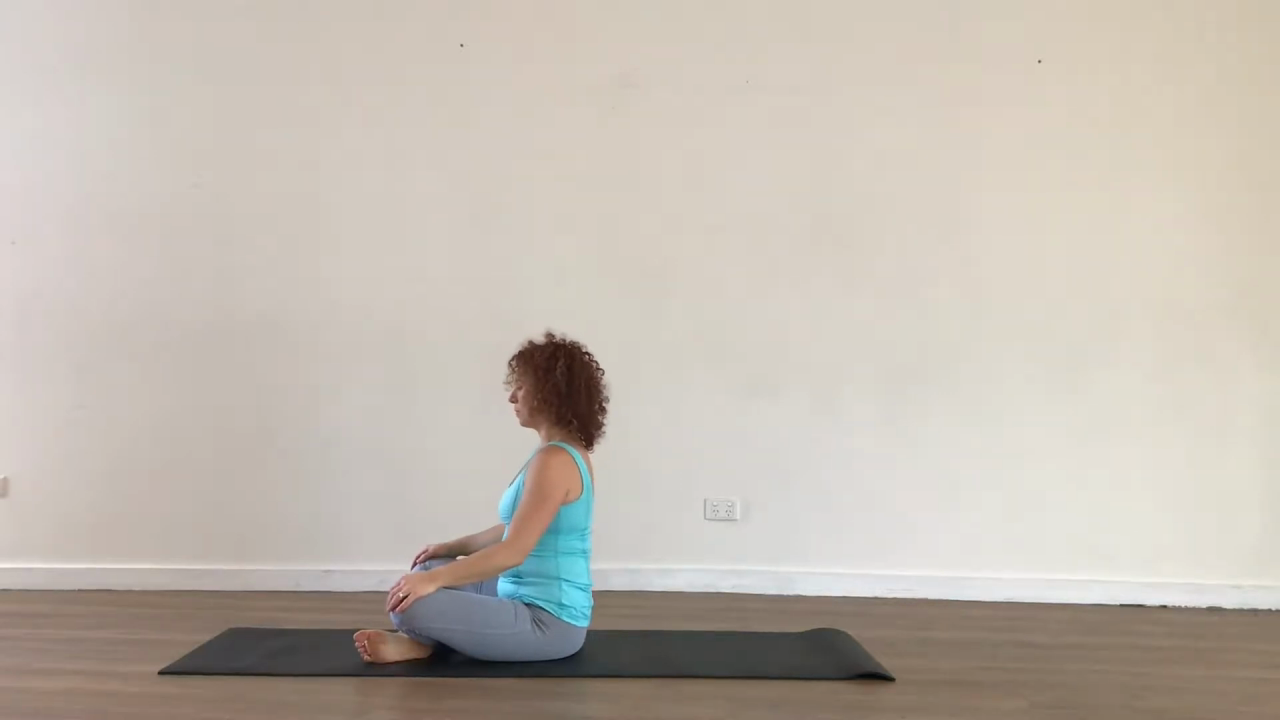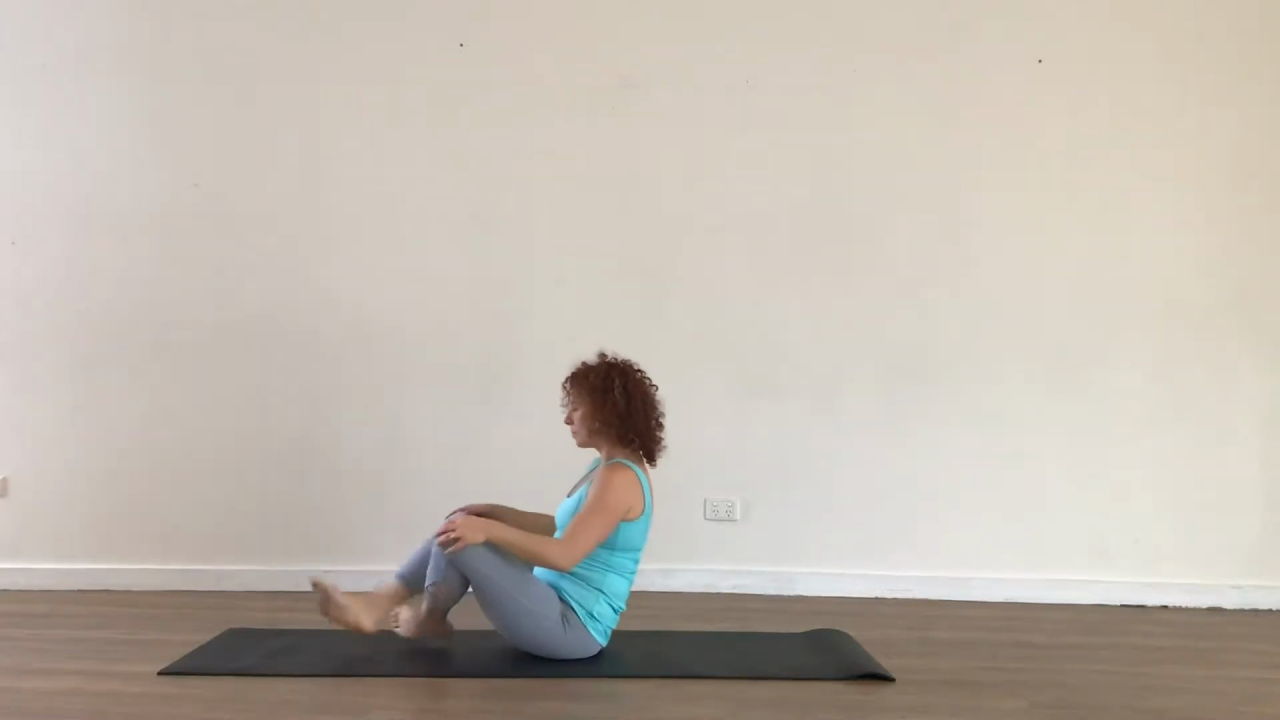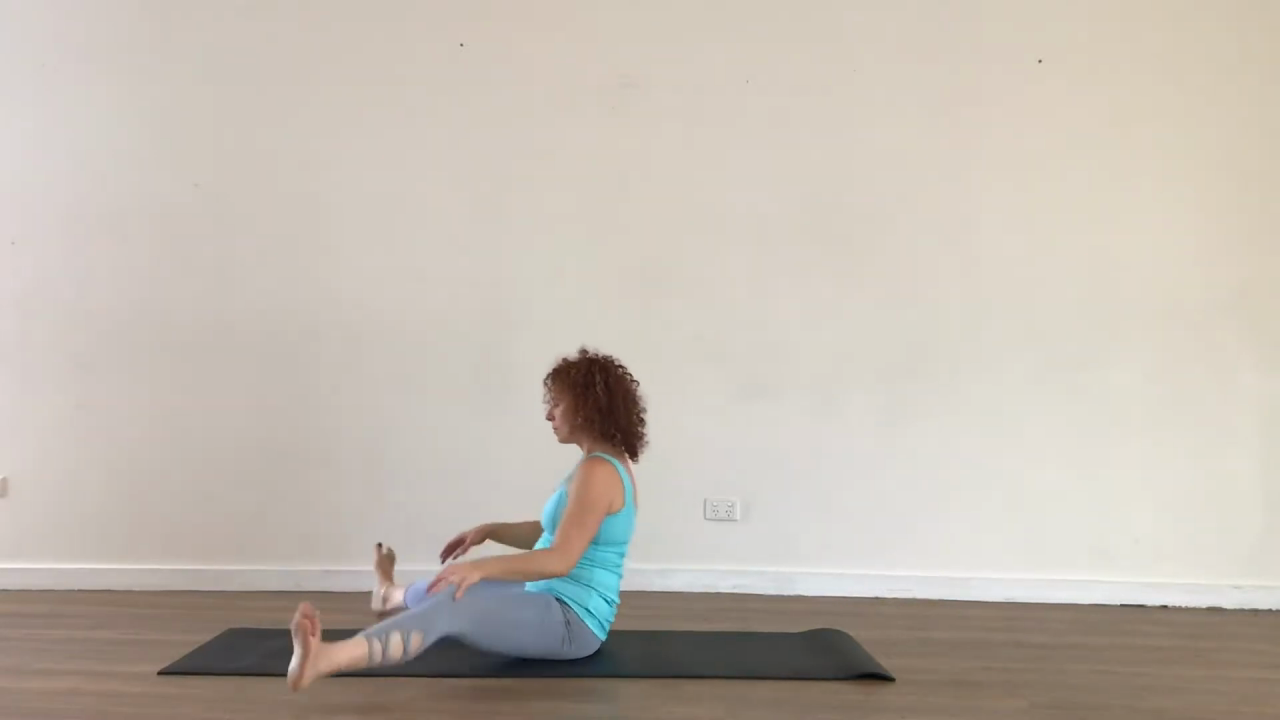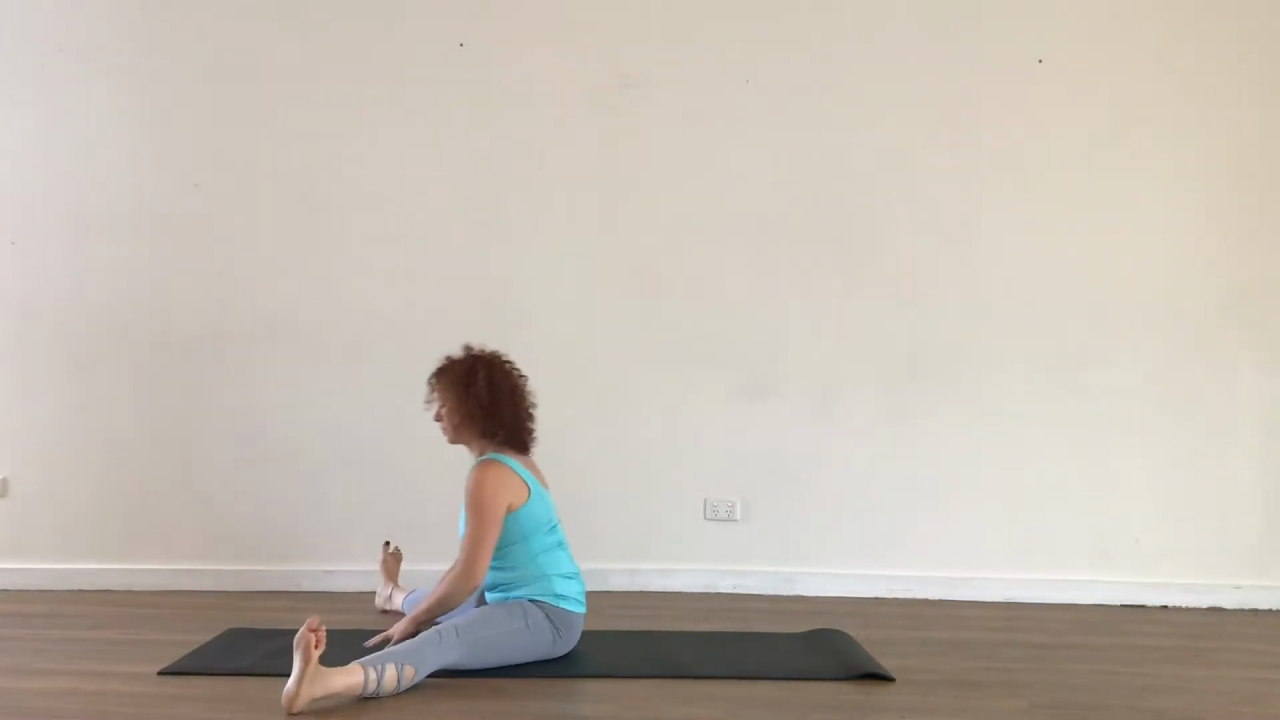
dt=0.5s
person 1, frame 1
left shoulder: (554, 461)
right shoulder: (564, 453)
left elbow: (513, 552)
right elbow: (515, 529)
left wrist: (435, 580)
right wrist: (452, 547)
left hip: (547, 624)
right hip: (534, 604)
left knee: (411, 603)
right knee: (429, 566)
left ankle: (418, 642)
person 1, frame 2
left shoulder: (619, 479)
right shoulder: (609, 466)
left elbow: (564, 556)
right elbow: (561, 531)
left wrist: (490, 530)
right wrist: (495, 512)
left hip: (572, 628)
right hip: (557, 609)
left knee: (460, 543)
right knee: (459, 529)
left ankle: (427, 620)
right ankle: (377, 607)
person 1, frame 3
left shoulder: (597, 472)
right shoulder: (604, 462)
left elbow: (561, 561)
right elbow: (550, 532)
left wrist: (480, 567)
right wrist: (488, 530)
left hip: (571, 623)
right hip: (560, 606)
left knee: (451, 609)
right knee: (461, 586)
left ankle: (323, 661)
right ankle: (394, 595)
person 1, frame 4
left shoulder: (490, 475)
right shoulder: (510, 461)
left elbow: (470, 575)
right elbow: (478, 559)
left wrist: (416, 619)
right wrist: (422, 609)
left hip: (548, 619)
right hip: (527, 601)
left knee: (439, 643)
right knee: (444, 602)
left ankle: (322, 683)
right ankle: (395, 595)
